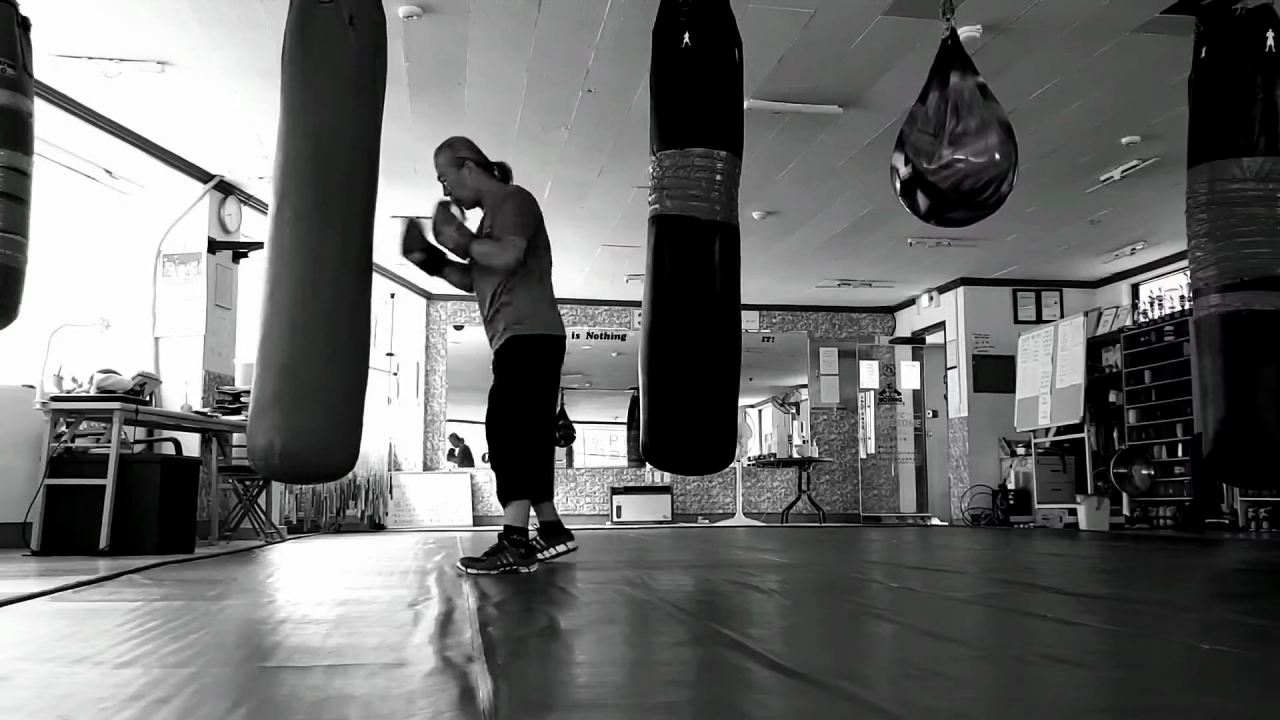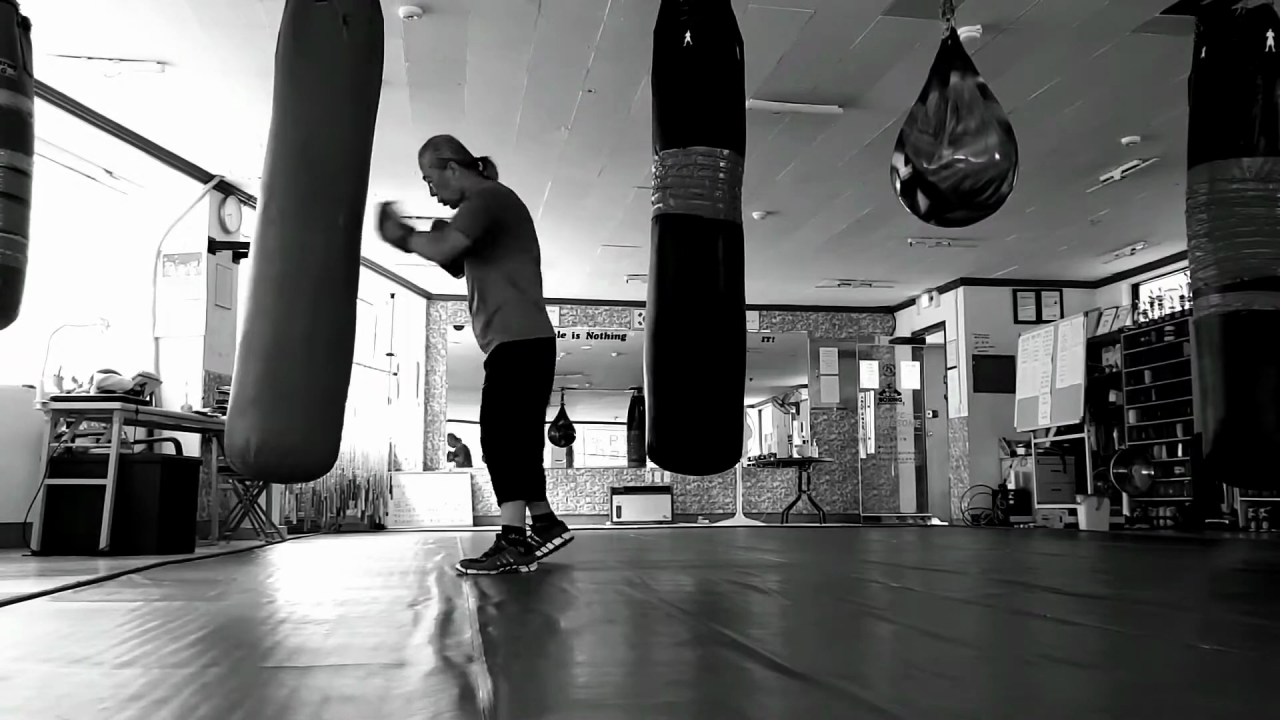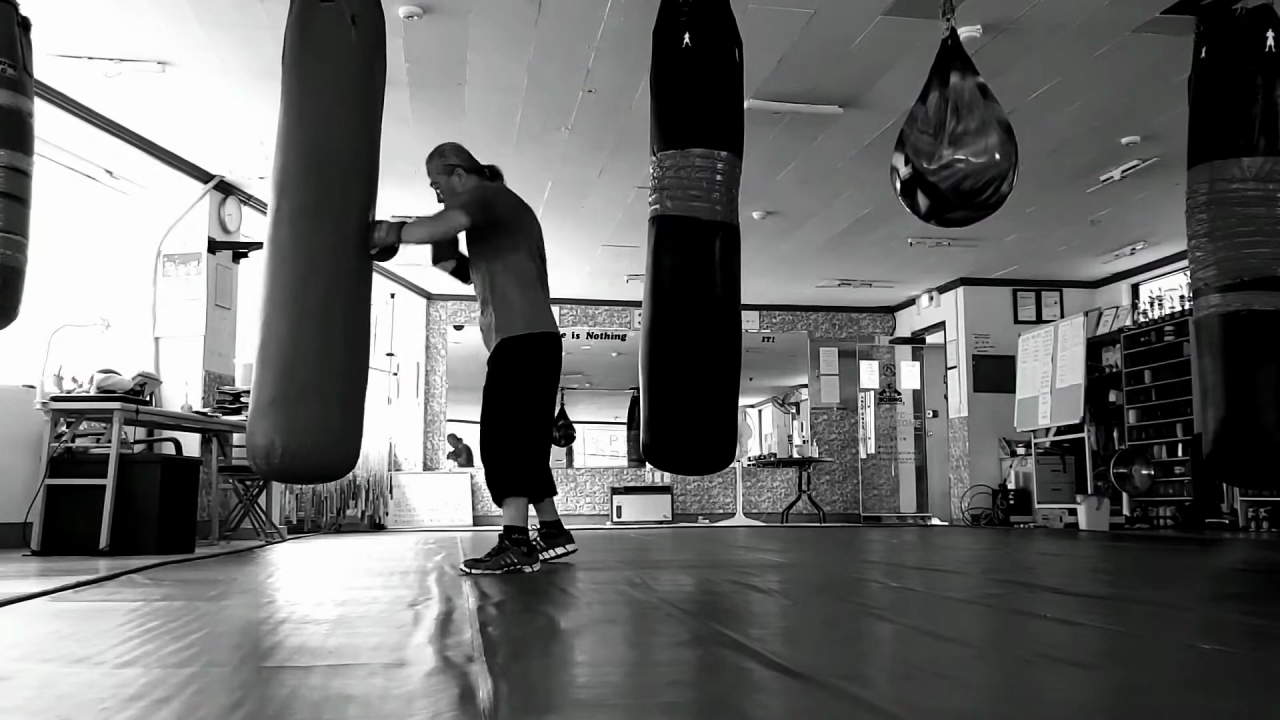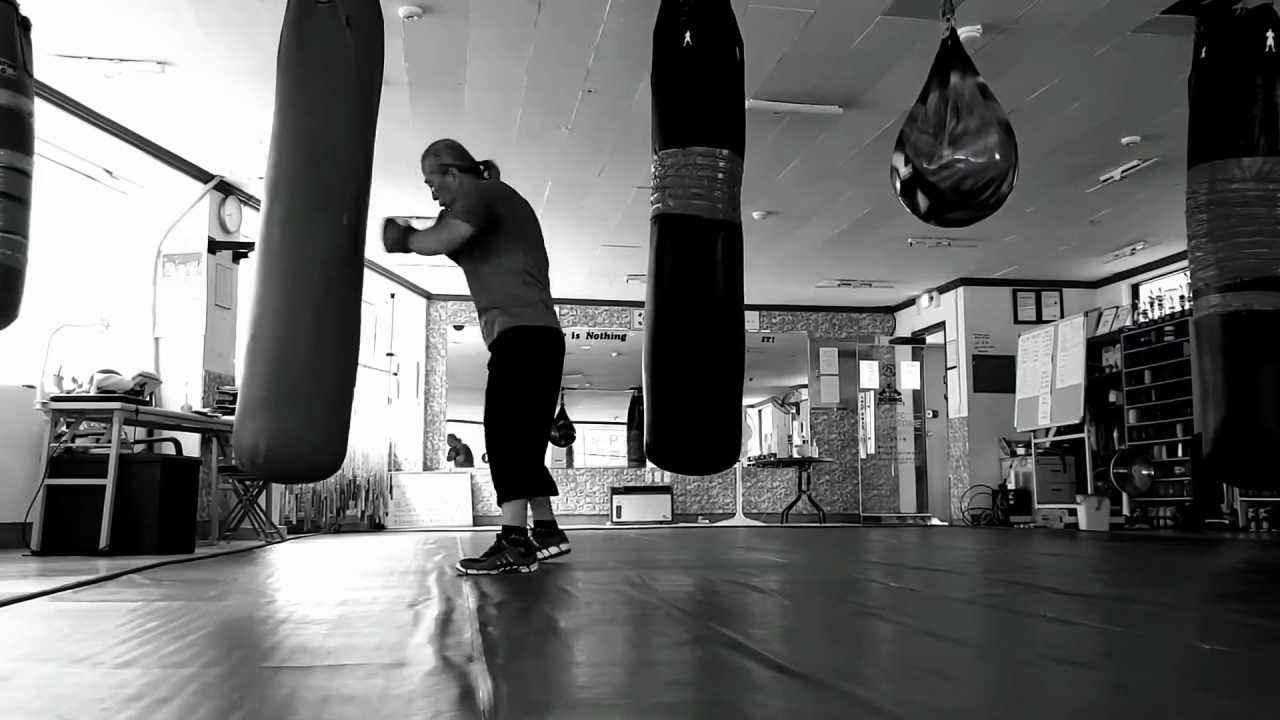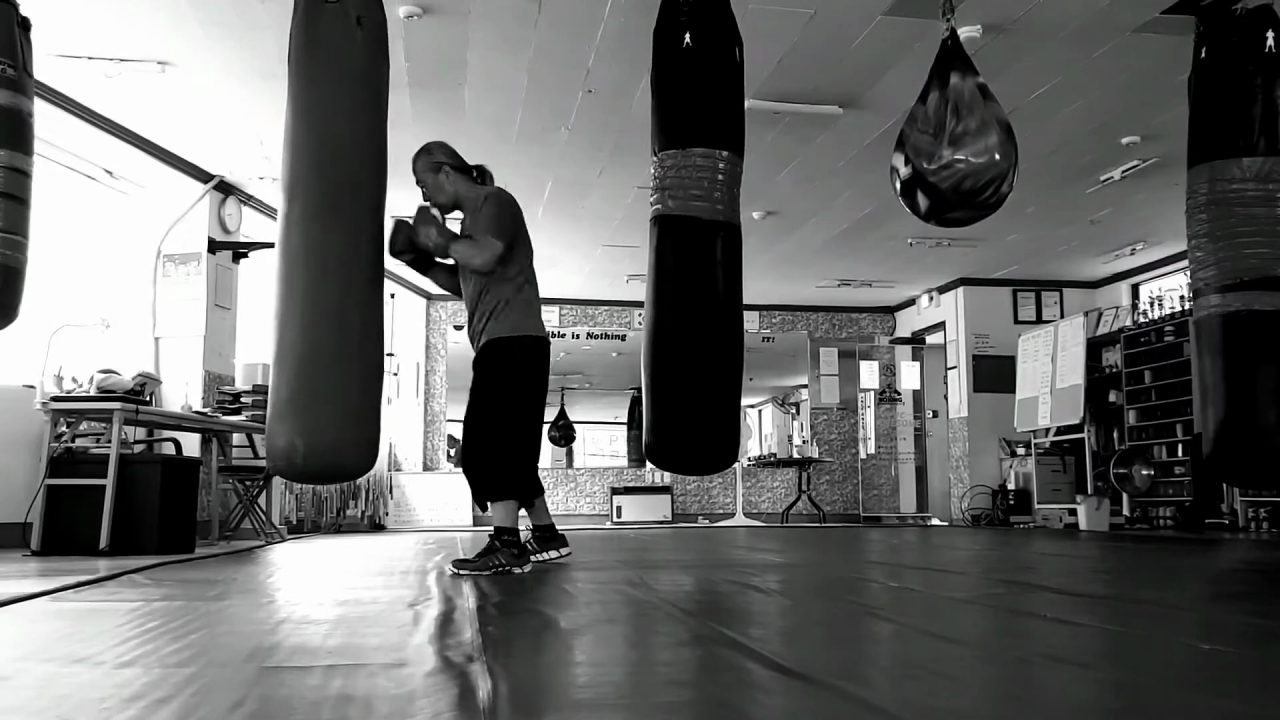
dt=1s
person 1, frame 1
left shoulder: (513, 199)
right shoulder: (491, 217)
left elbow: (508, 259)
right elbow: (473, 281)
left wrist: (458, 239)
right wrist: (429, 259)
left hip: (531, 340)
right hip: (519, 343)
left knee: (512, 439)
right knee: (525, 440)
left ankle: (515, 543)
right ankle: (550, 531)
person 1, frame 2
left shoulder: (488, 197)
right shoulder: (488, 204)
left elbow: (443, 250)
right elbow: (487, 269)
left wrist: (401, 233)
right wrist: (429, 239)
left hip: (518, 341)
right hip: (522, 340)
left knee: (503, 436)
right knee: (517, 439)
left ankle: (512, 543)
right ankle: (546, 525)
person 1, frame 3
left shoulder: (485, 194)
right shoulder: (509, 206)
left elbow: (445, 227)
left wrist: (393, 231)
right wrist: (461, 265)
left hip: (521, 338)
right hip: (527, 338)
left knee: (503, 436)
right knee: (522, 439)
left ankle: (515, 542)
right ankle: (551, 533)
person 1, frame 4
left shoulder: (482, 192)
right shoulder: (508, 201)
left elbow: (448, 237)
left wrist: (405, 237)
right wrist: (433, 240)
left hip: (520, 333)
right hip: (537, 335)
left knee: (506, 435)
right knee: (521, 436)
left ankle: (515, 540)
right ankle: (545, 532)
person 1, frame 5
left shoulder: (493, 200)
right shoulder: (478, 213)
left elbow: (484, 258)
right elbow: (456, 282)
left wrist: (442, 241)
right wrist: (415, 255)
left hip: (510, 342)
right hip: (517, 344)
left knee: (487, 438)
right knee: (512, 442)
left ankle: (506, 544)
right ankle: (545, 535)
